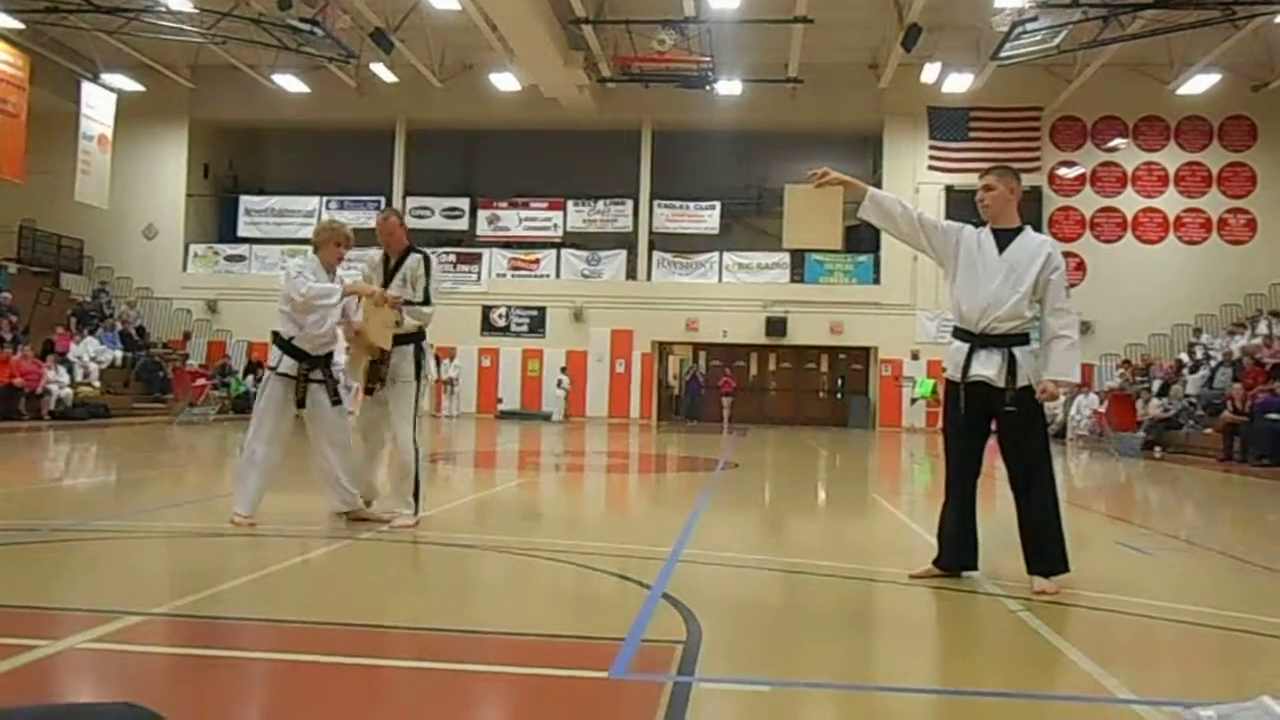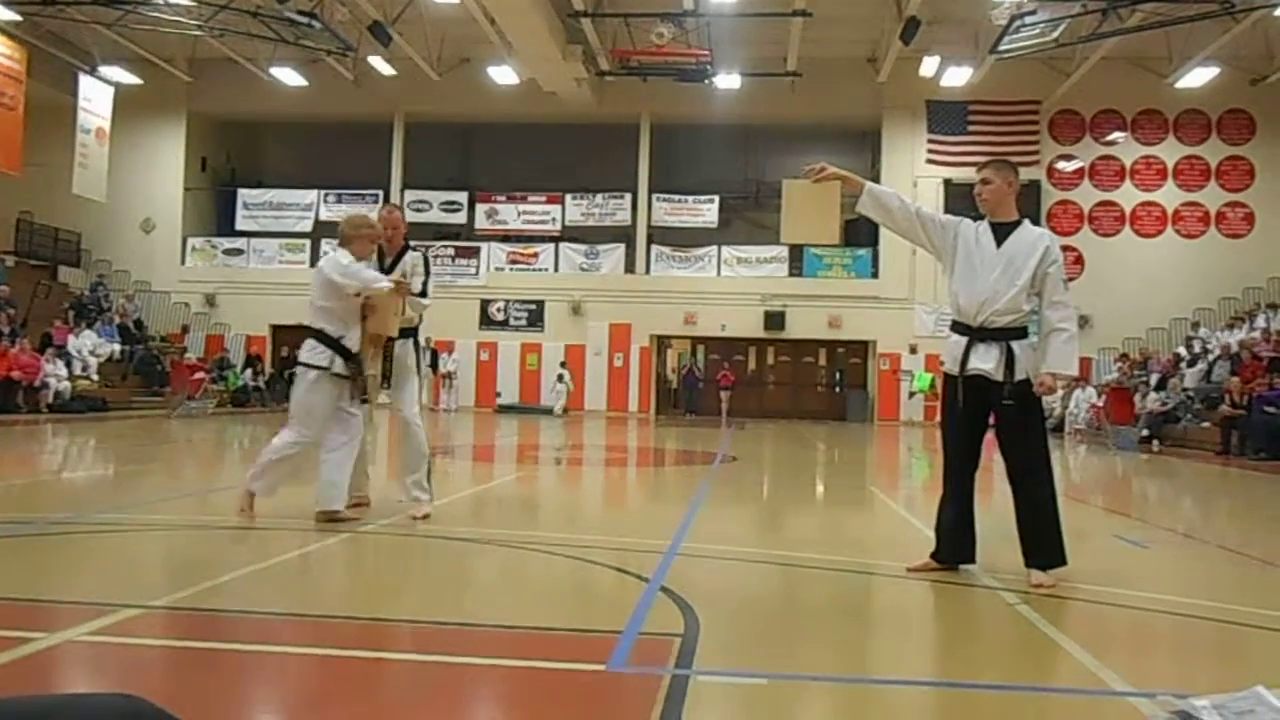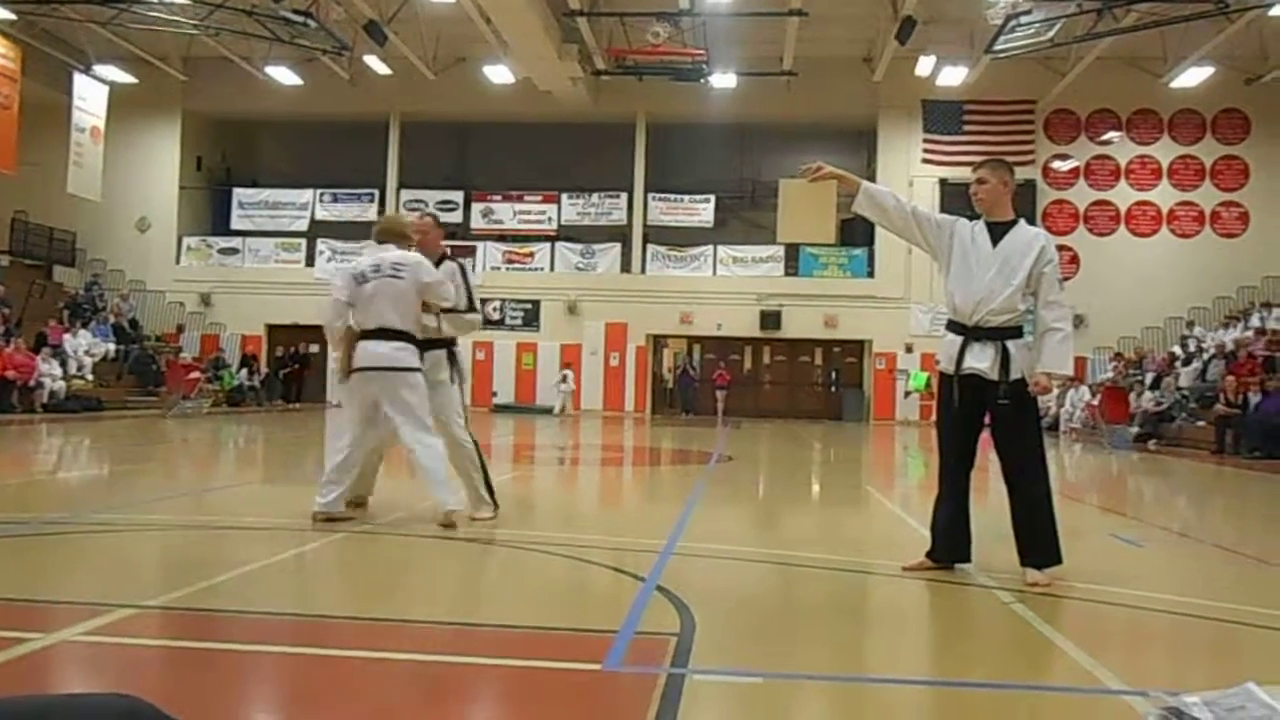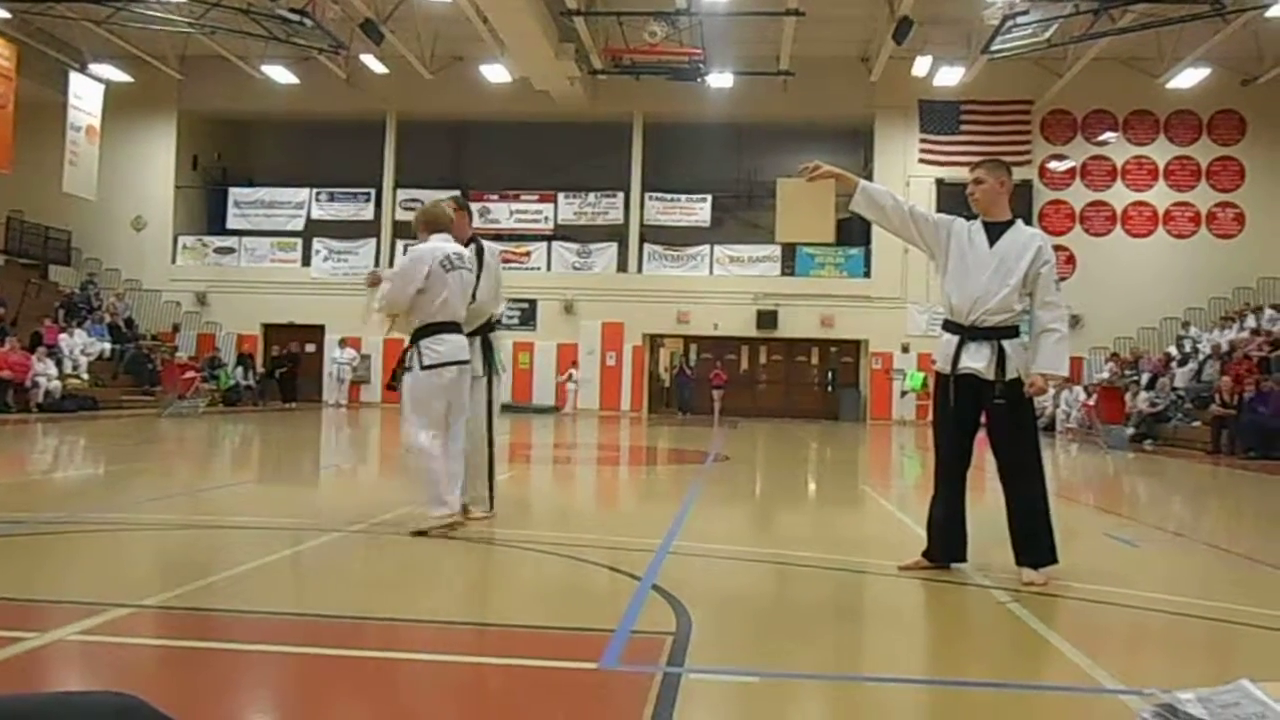
dt=0.4s
person 1, frame 1
left shoulder: (1043, 249)
right shoulder: (959, 239)
left elbow: (1059, 317)
right elbow: (904, 217)
left wrist: (1054, 376)
right wrist: (848, 183)
left hip: (1016, 368)
right hip: (966, 365)
left knee: (1029, 473)
right knee: (960, 470)
left ankle: (1043, 567)
right ankle: (952, 558)
person 1, frame 2
left shoulder: (1041, 243)
right shoulder: (958, 234)
left elbow: (1057, 310)
right elbow: (902, 212)
left wrist: (1052, 369)
right wrist: (845, 178)
left hip: (1014, 361)
right hip: (964, 358)
left knee: (1028, 466)
right knee: (958, 463)
left ankle: (1040, 560)
right ankle: (950, 551)
person 1, frame 3
left shoulder: (1036, 242)
right shoulder: (954, 233)
left elbow: (1053, 310)
right elbow: (898, 211)
left wrist: (1047, 368)
right wrist: (841, 177)
left hip: (1009, 361)
right hip: (960, 358)
left knee: (1023, 466)
right knee: (953, 462)
left ankle: (1035, 559)
right ankle: (946, 549)
person 1, frame 4
left shoulder: (1033, 243)
right shoulder: (951, 233)
left elbow: (1049, 310)
right elbow: (895, 210)
left wrist: (1043, 369)
right wrist: (839, 176)
left hip: (1005, 360)
right hip: (956, 358)
left knee: (1019, 465)
right knee: (949, 462)
left ankle: (1032, 558)
right ankle: (942, 549)
person 2, frame 1
left shoulder: (420, 261)
right shoulder: (374, 262)
left elbow: (425, 310)
left wrist: (400, 307)
left hip: (407, 354)
right hip: (378, 353)
left knee: (403, 433)
right knee: (367, 427)
left ankle: (407, 508)
person 2, frame 2
left shoulder: (417, 259)
left elbow: (421, 302)
left wrist: (400, 298)
left hip: (402, 348)
left knee: (409, 419)
left ankle: (420, 496)
right ankle: (358, 492)
person 2, frame 3
left shoulder: (454, 270)
left elbow: (472, 318)
left wrist: (437, 320)
left hip: (440, 361)
left knee: (455, 432)
right knee: (380, 427)
left ankle: (485, 501)
right ankle: (359, 492)
person 2, frame 4
left shoulder: (484, 252)
left elbow: (481, 305)
left hip: (478, 349)
left knee: (477, 429)
left ankle: (481, 501)
right ankle: (462, 497)
person 3, frame 1
left shoulder: (338, 283)
right shoulder: (298, 268)
left elbow: (344, 321)
right elbow: (308, 294)
right wrist: (355, 289)
left hip: (319, 369)
right hip: (288, 363)
left knee: (336, 438)
right knee: (265, 438)
left ankle: (352, 505)
right ankle: (243, 508)
person 3, frame 2
left shoulder: (344, 266)
right shoulder: (337, 262)
right elbow: (366, 281)
right wrist: (393, 284)
left hip: (337, 362)
right hip: (323, 361)
left knee: (346, 431)
right knee: (301, 432)
left ankle: (330, 504)
right ankle: (253, 486)
person 3, frame 3
left shoulder: (353, 269)
right shoulder: (415, 262)
left elbow: (334, 320)
right elbow: (447, 297)
left wrist: (343, 351)
left hip: (365, 355)
right hip: (401, 356)
left knee: (354, 434)
right knee: (422, 434)
left ankle: (327, 503)
right ankle: (448, 505)
person 3, frame 4
left shoulder: (421, 254)
right shoulder: (466, 256)
left elbow: (392, 301)
left wrist: (384, 286)
left hip: (431, 348)
right hip: (459, 346)
left knee: (421, 432)
right knee: (451, 433)
left ankle: (444, 508)
right ankle: (449, 506)
